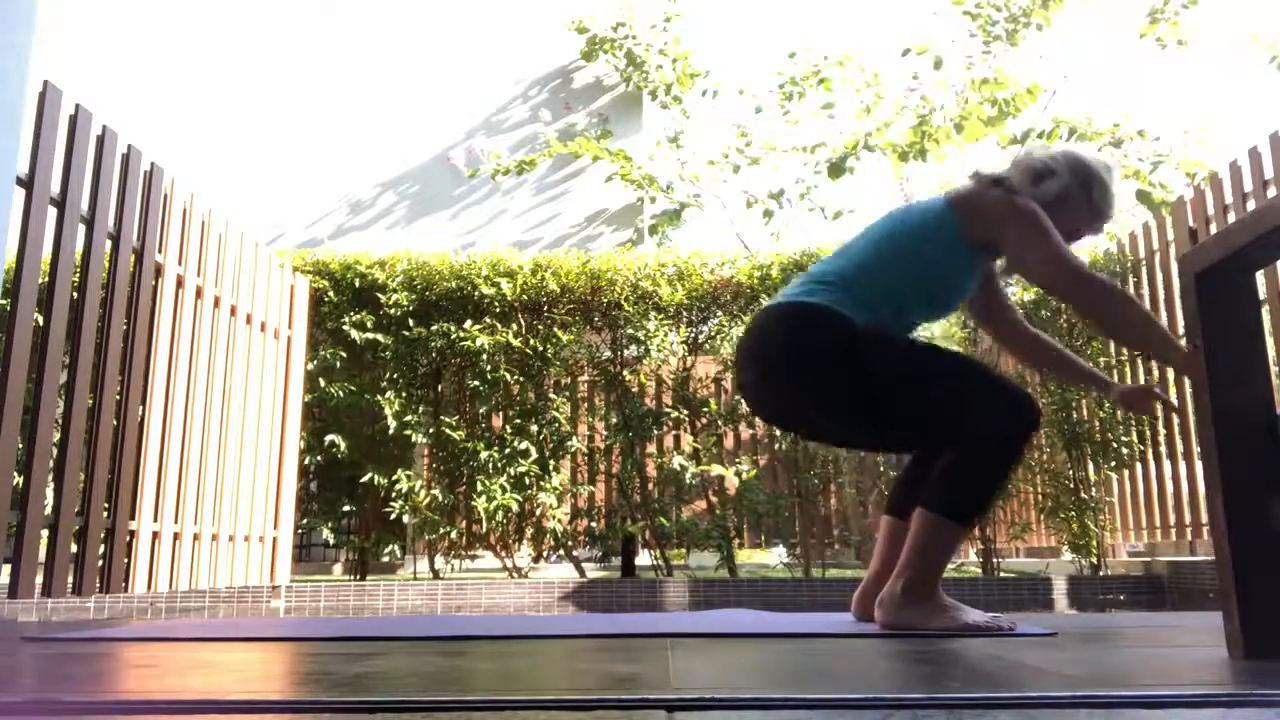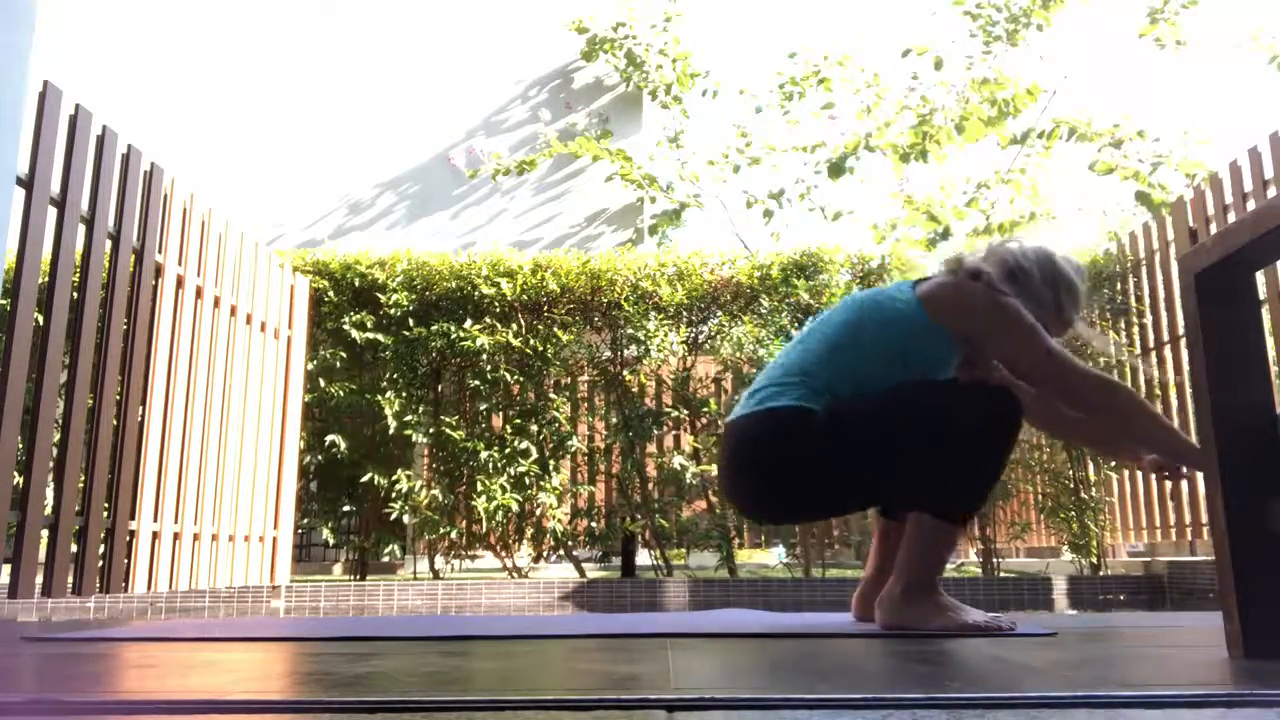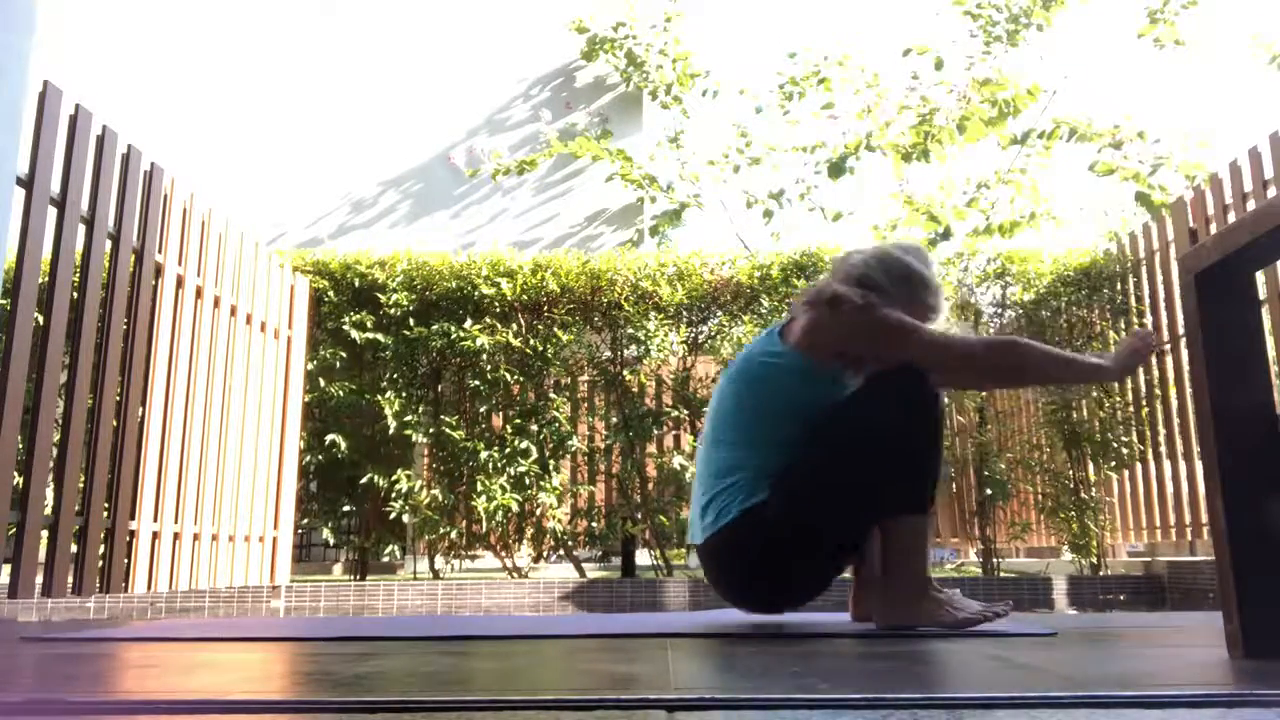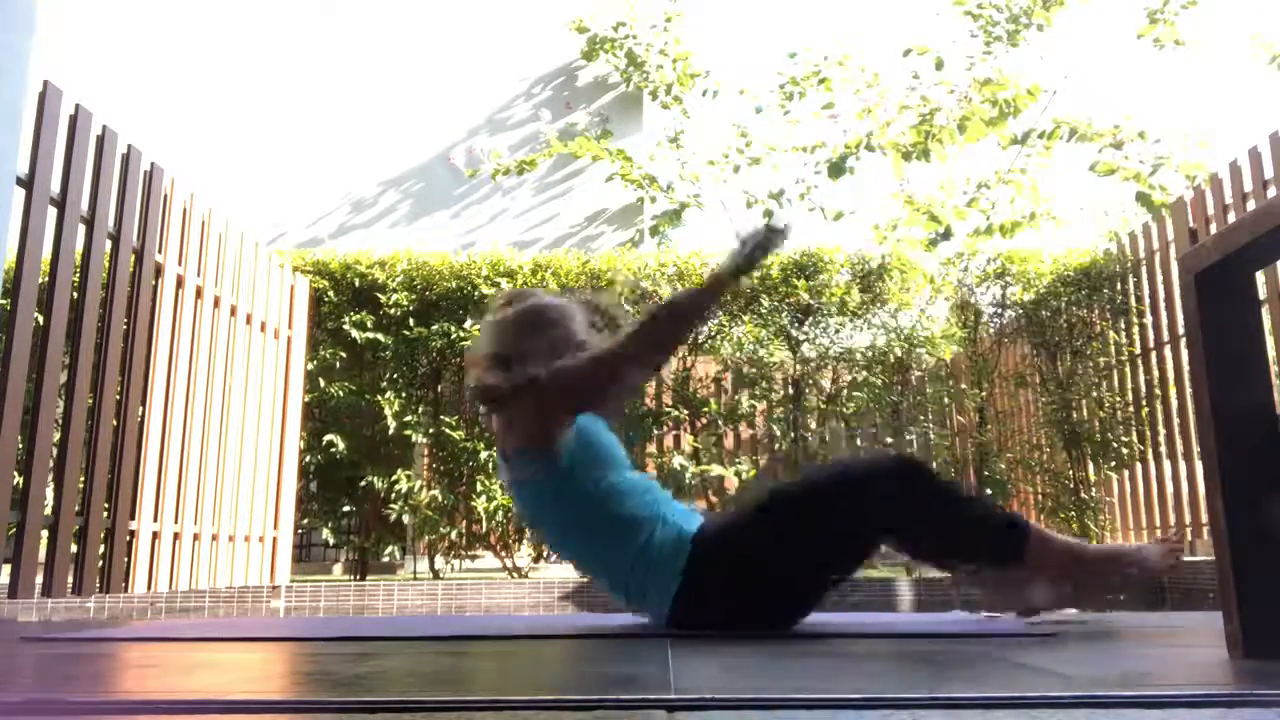
dt=0.4s
person 1, frame 1
left shoulder: (974, 239)
right shoulder: (1003, 211)
left elbow: (1017, 333)
right elbow: (1092, 298)
left wrist: (1110, 387)
right wrist: (1192, 363)
left hip: (782, 357)
right hip: (805, 348)
left knee: (954, 432)
right knee: (1005, 418)
left ankle: (880, 586)
right ankle: (910, 596)
person 1, frame 2
left shoulder: (953, 319)
right shoulder: (973, 300)
left elbow: (1034, 402)
right elbow: (1090, 393)
left wrist: (1139, 455)
right wrist: (1196, 454)
left hip: (764, 450)
right hip: (779, 451)
left knee: (938, 429)
right knee: (987, 415)
left ankle: (879, 588)
right ankle: (911, 597)
person 1, frame 3
left shoulder: (825, 342)
right shoulder: (841, 322)
left elbow: (955, 365)
right elbow: (984, 358)
right wrist: (1103, 367)
left hip: (742, 546)
right hip: (756, 551)
left knee: (878, 435)
right knee: (905, 399)
left ankle: (877, 589)
right ankle: (906, 593)
person 1, frame 4
left shoulder: (542, 413)
right shoulder: (539, 410)
left elbow: (635, 359)
right elbow: (641, 346)
right wrist: (731, 270)
left hip: (698, 582)
right hip: (709, 594)
left knee: (867, 486)
right knee: (893, 485)
left ankle: (1022, 576)
right ankle: (1089, 563)
